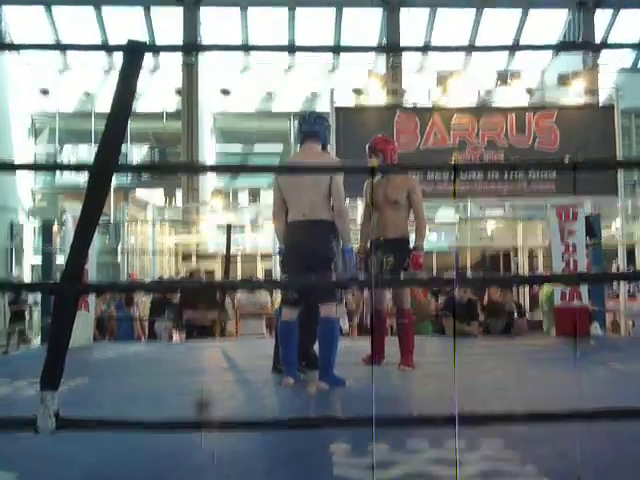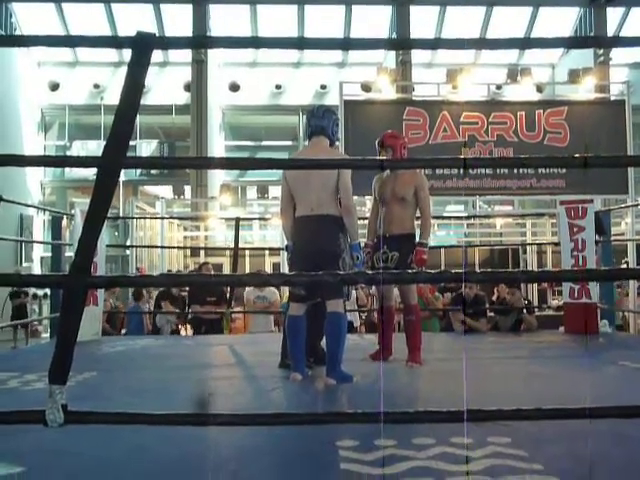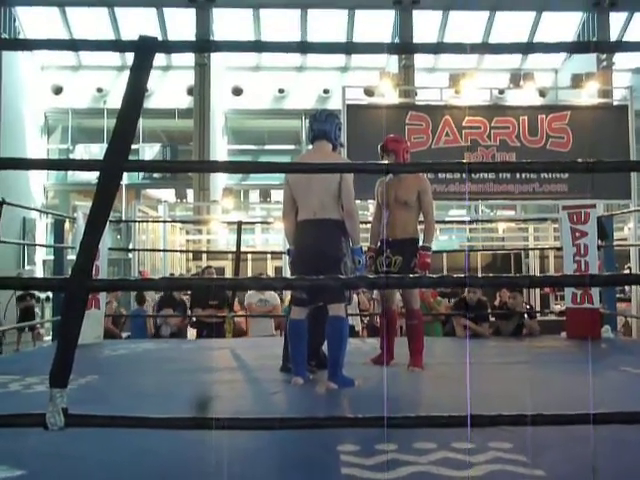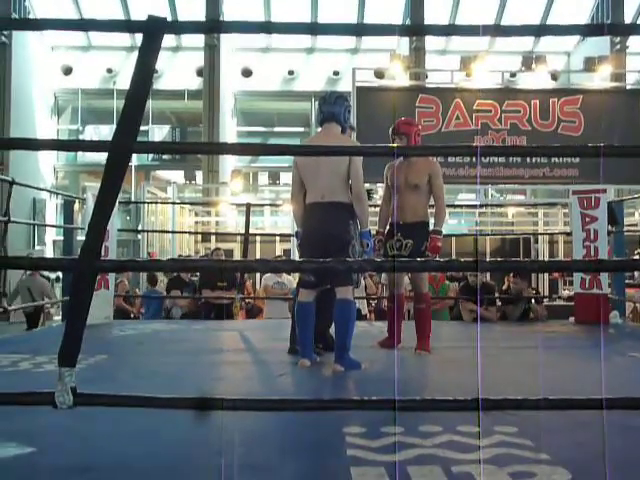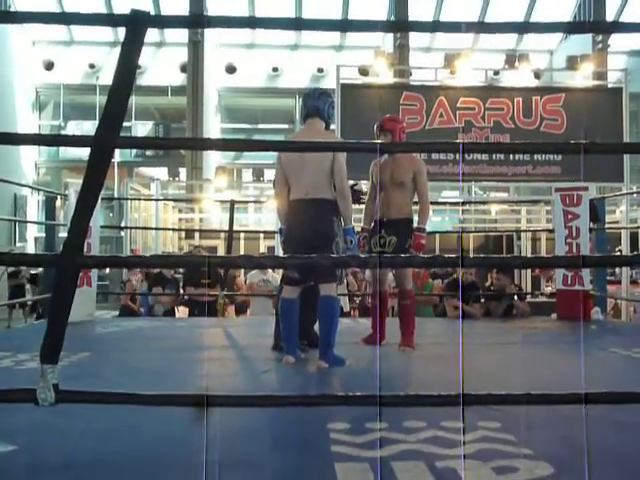
dt=0.7s
person 1, frame 1
left shoulder: (284, 167)
right shoulder: (330, 163)
left elbow: (278, 215)
right elbow: (339, 210)
left wrist: (283, 246)
right wrist: (347, 246)
left hip: (294, 238)
right hip: (322, 235)
left knee: (290, 307)
right knee: (328, 305)
left ankle: (289, 372)
right ankle: (326, 374)
person 1, frame 2
left shoulder: (292, 162)
right shoulder: (338, 158)
left elbow: (285, 211)
right elbow: (347, 206)
left wrist: (291, 242)
right wrist: (355, 242)
left hip: (302, 233)
right hip: (329, 231)
left knee: (297, 303)
right knee: (335, 302)
left ankle: (297, 367)
right ankle: (334, 370)
person 1, frame 3
left shoulder: (294, 166)
right shoulder: (340, 163)
left elbow: (287, 214)
right elbow: (349, 210)
left wrist: (293, 247)
right wrist: (357, 246)
left hip: (303, 237)
right hip: (331, 235)
left knee: (299, 306)
right knee: (337, 306)
left ankle: (298, 372)
right ankle: (335, 375)
person 1, frame 4
left shoulder: (303, 148)
right shoulder: (350, 145)
left elbow: (296, 197)
right elbow: (358, 193)
left wrist: (300, 229)
right wrist: (365, 229)
left hip: (312, 219)
right hip: (340, 218)
left knee: (307, 288)
right knee: (344, 288)
left ankle: (305, 353)
right ankle: (341, 357)
person 1, frame 5
right shoulder: (333, 141)
left elbow: (280, 192)
right elbow: (341, 188)
left wrist: (284, 225)
right wrist: (349, 226)
left hip: (296, 217)
right hip: (324, 215)
left knee: (291, 285)
right knee: (328, 285)
left ankle: (289, 350)
right ankle: (326, 354)
person 2, frame 1
left shoulder: (408, 182)
right shoulder: (370, 185)
left elbow: (420, 218)
left wrist: (418, 249)
right wrist: (362, 249)
left hip: (399, 245)
right hip: (376, 245)
left knee: (401, 300)
right knee: (376, 300)
left ankle: (407, 355)
right ankle: (377, 352)
person 2, frame 2
left shoulder: (416, 178)
right shoulder: (378, 181)
left elbow: (426, 215)
left wrist: (422, 246)
right wrist: (368, 245)
left hip: (405, 241)
right hip: (382, 241)
left knee: (408, 296)
right knee: (384, 297)
left ankle: (415, 352)
right ankle: (384, 347)
person 2, frame 3
left shoulder: (419, 182)
right shoulder: (381, 185)
left elbow: (429, 219)
left wrist: (425, 250)
right wrist: (371, 249)
left hip: (408, 245)
right hip: (385, 246)
left knee: (411, 300)
right knee: (386, 300)
left ankle: (416, 356)
right ankle: (386, 352)
person 2, frame 4
left shoulder: (430, 166)
right shoulder: (391, 168)
left elbow: (440, 203)
left wrist: (436, 234)
right wrist: (380, 232)
left hip: (418, 229)
right hip: (395, 229)
left knee: (419, 283)
right knee: (394, 284)
left ankle: (423, 340)
right ankle: (393, 335)
person 2, frame 5
left shoulder: (414, 163)
right shoulder: (376, 165)
left elbow: (424, 200)
left wrist: (420, 231)
right wrist: (365, 229)
left hip: (402, 226)
right hip: (379, 226)
left knee: (404, 280)
right knee: (378, 280)
left ankle: (407, 336)
right ankle: (377, 332)
